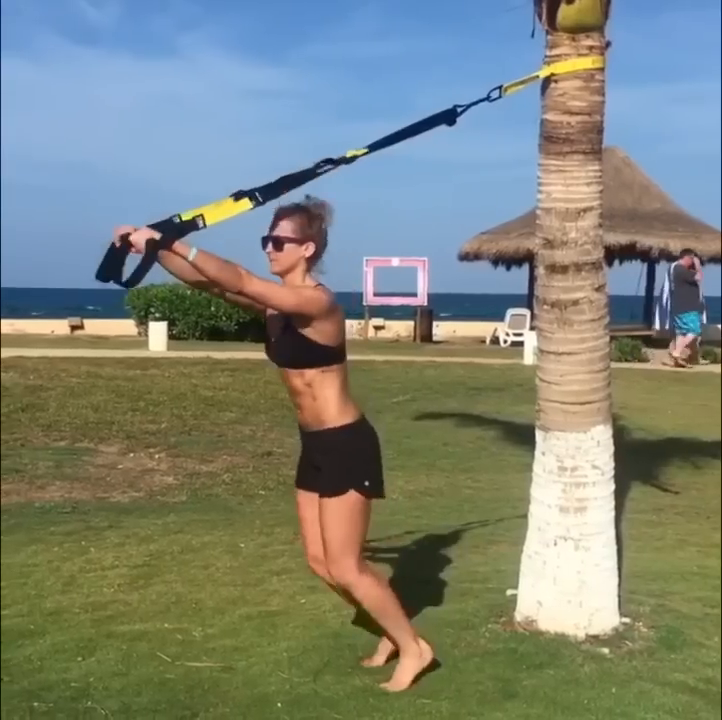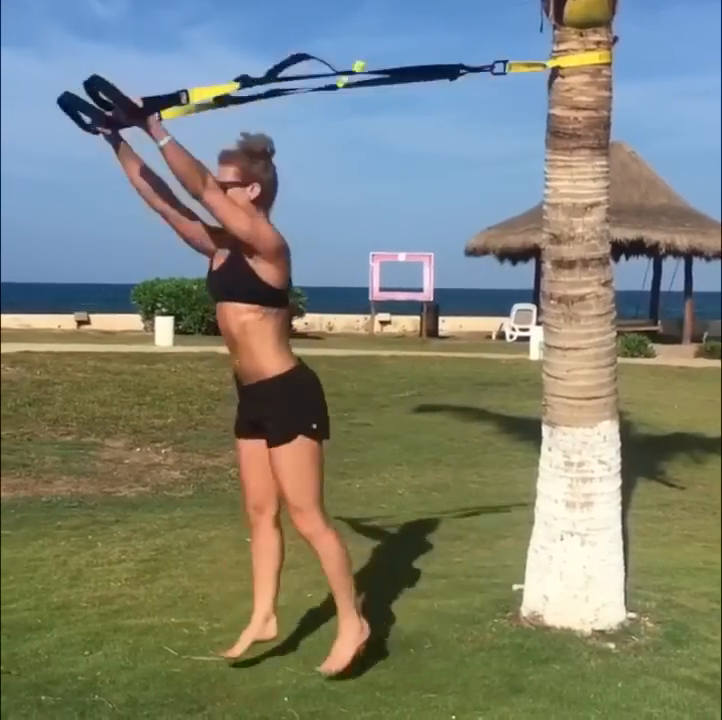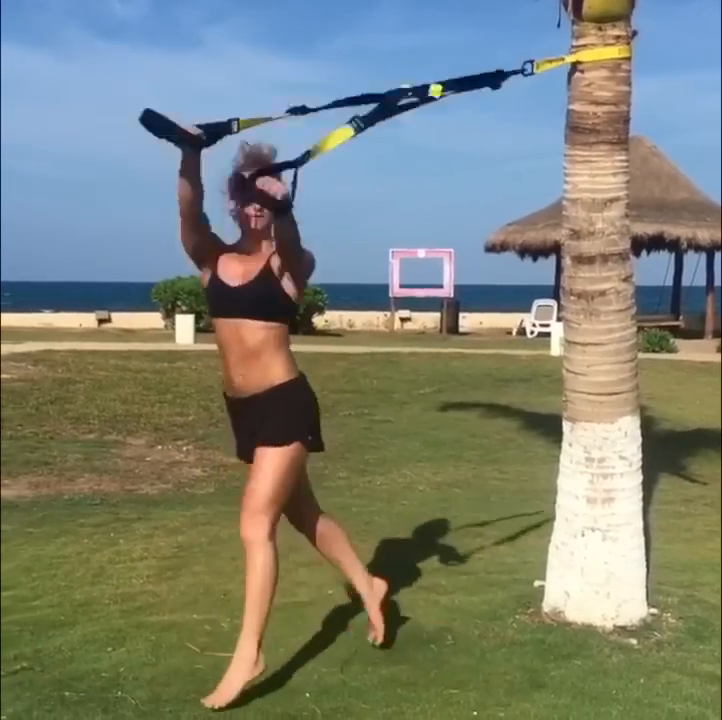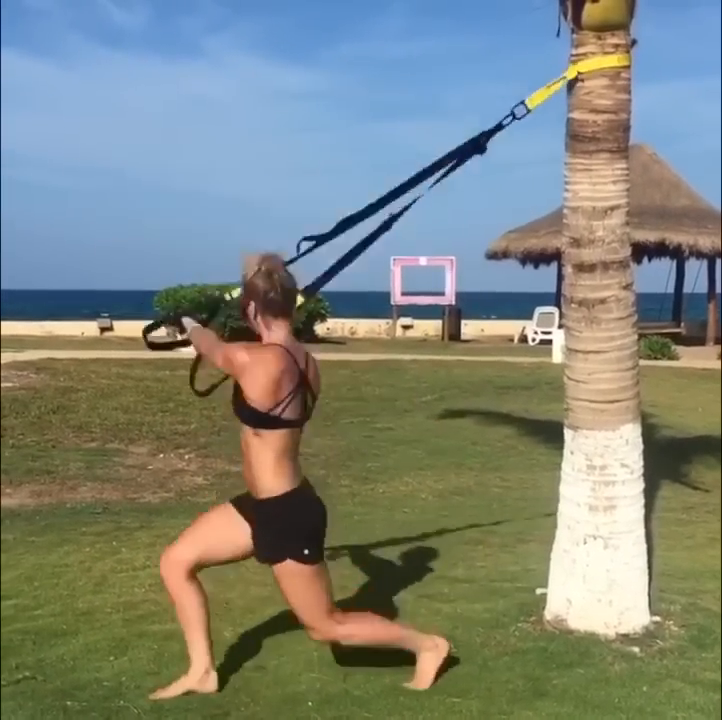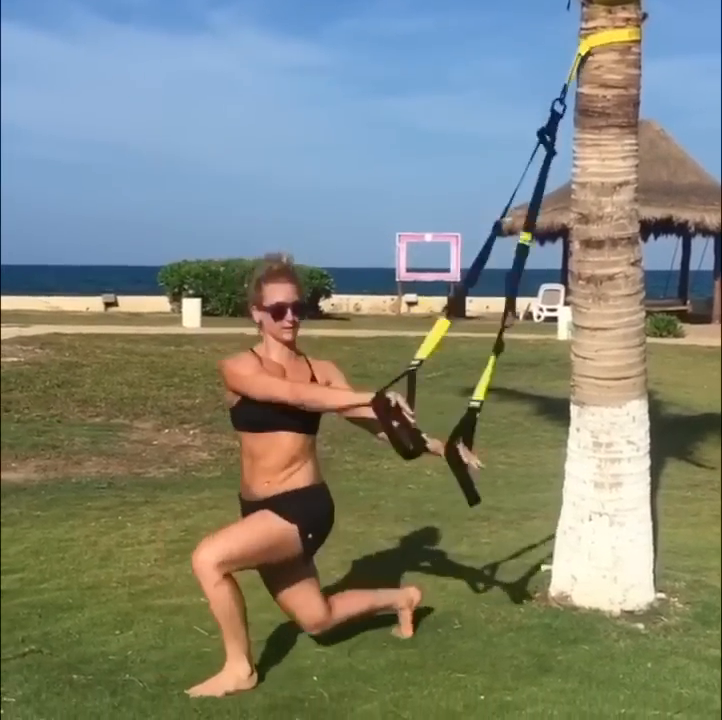
dt=1s
person 1, frame 1
left shoulder: (315, 302)
right shoulder: (273, 304)
left elbow: (242, 284)
right elbow: (208, 282)
left wrist: (170, 244)
right wrist: (154, 247)
left hip: (346, 446)
right hip: (316, 447)
left knee: (344, 568)
right knee: (320, 560)
left ankle: (414, 648)
right ankle: (391, 636)
person 1, frame 2
left shoulder: (267, 244)
right shoulder: (224, 248)
left elbow: (201, 189)
right elbow: (165, 201)
left wrist: (163, 137)
right wrist: (121, 147)
left hip: (289, 394)
right hip: (254, 398)
left knee: (306, 517)
right knee: (260, 513)
left ankle: (351, 623)
right ankle: (263, 619)
person 1, frame 3
left shoulder: (291, 263)
right shoulder: (213, 260)
left elbow: (292, 245)
right elbow: (190, 220)
left wrist: (274, 201)
right wrist: (188, 166)
left hip: (285, 407)
right hip: (242, 412)
left knee: (256, 526)
right knee: (303, 514)
left ankle: (249, 656)
right ankle: (368, 587)
person 1, frame 4
left shoulder: (256, 362)
right shoulder: (302, 359)
left elbow: (213, 349)
left wrist: (193, 330)
left hip: (284, 514)
right hip: (266, 505)
left knee: (325, 624)
right knee: (175, 564)
left ankle: (426, 646)
right ankle: (202, 669)
person 1, frame 5
left shoulder: (320, 371)
right shoulder: (239, 370)
left elbow: (376, 420)
right elbow: (291, 392)
left wrist: (437, 443)
right wrist: (356, 399)
left hip: (303, 506)
right hip: (257, 512)
left knee: (208, 558)
right knee: (317, 619)
left ankle: (238, 669)
right ankle: (402, 600)
